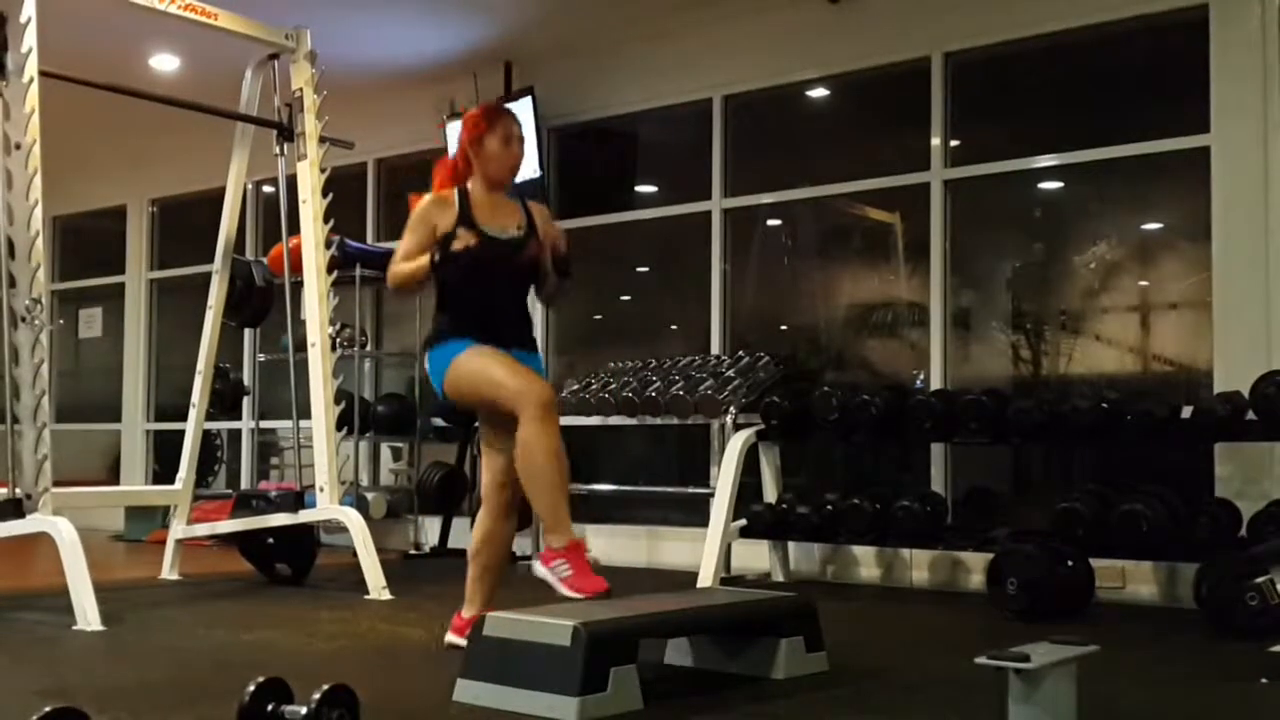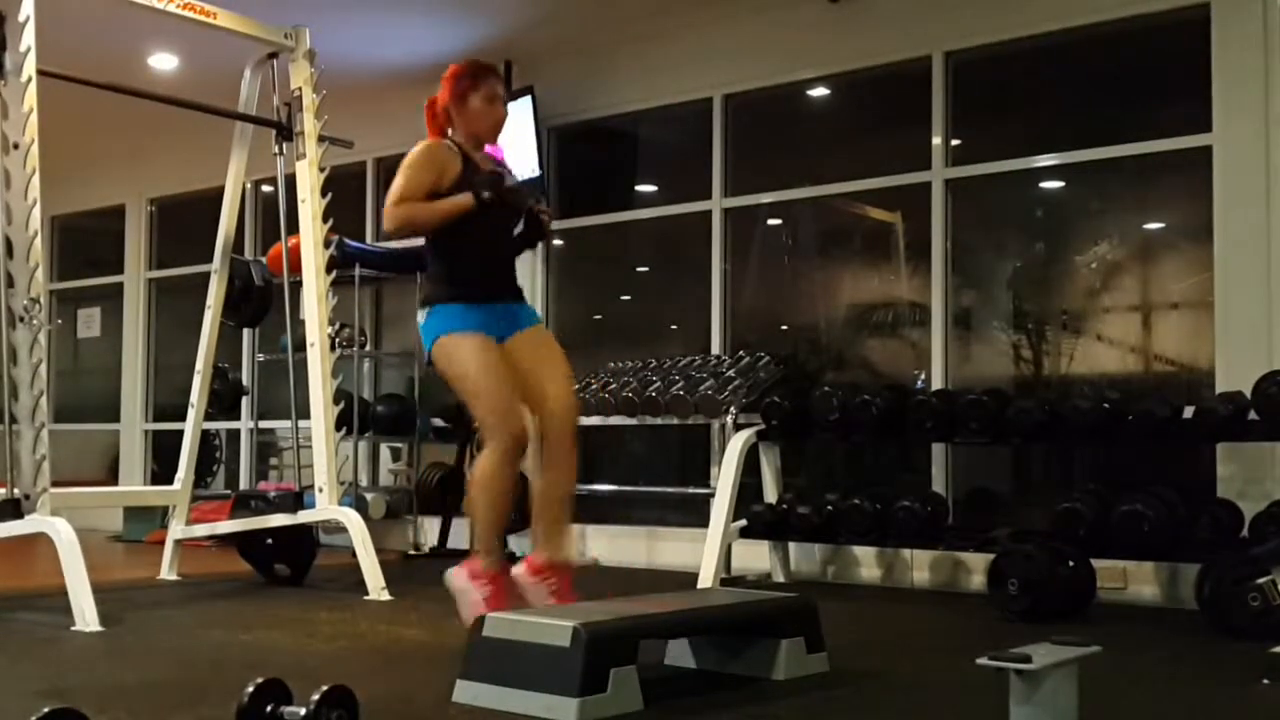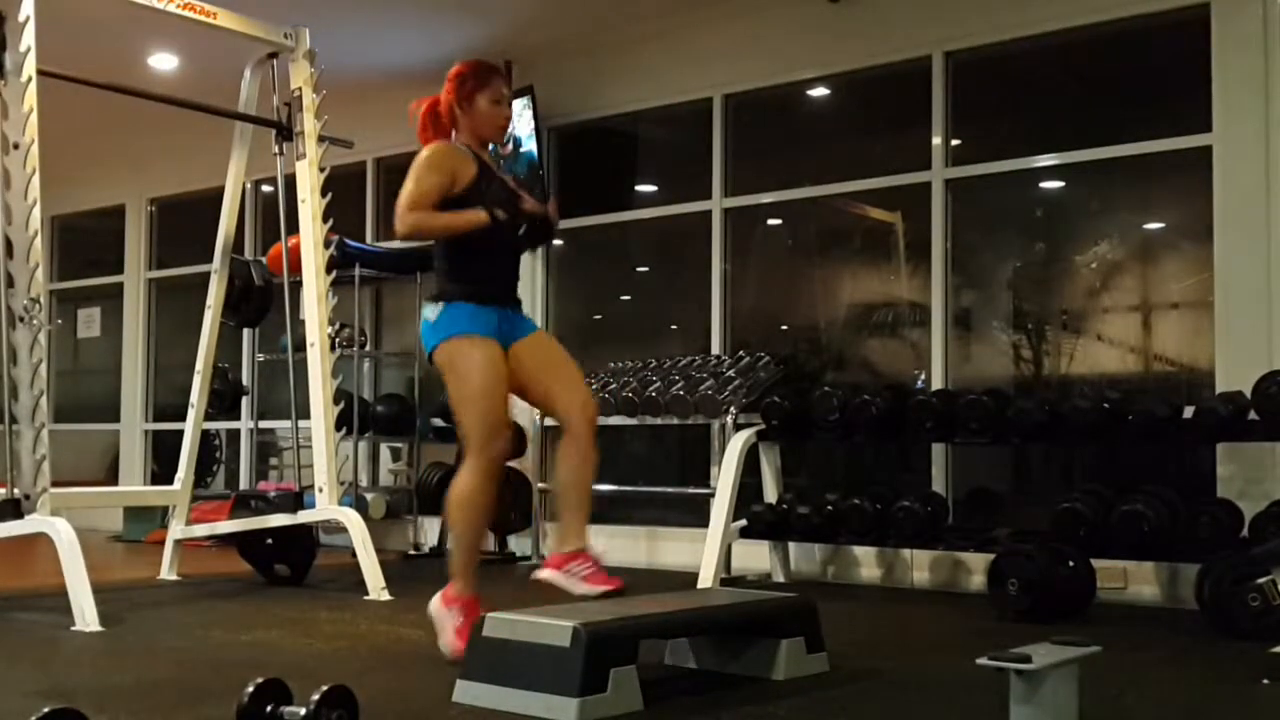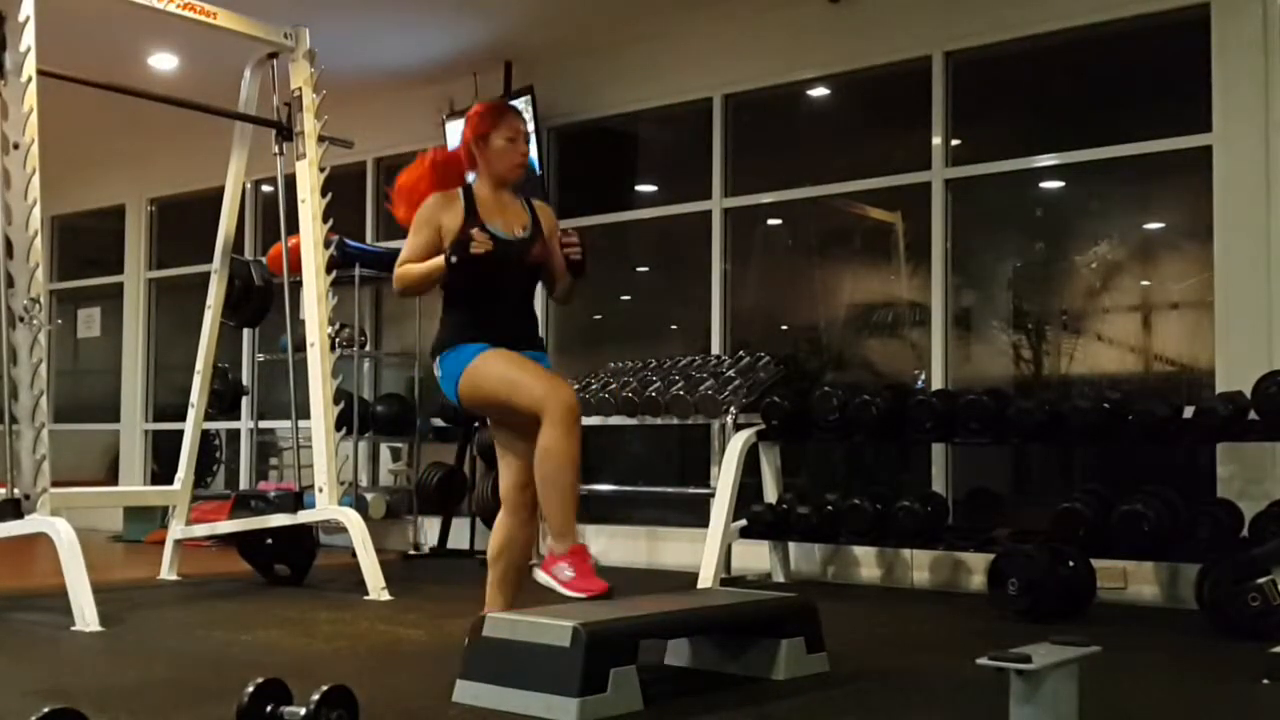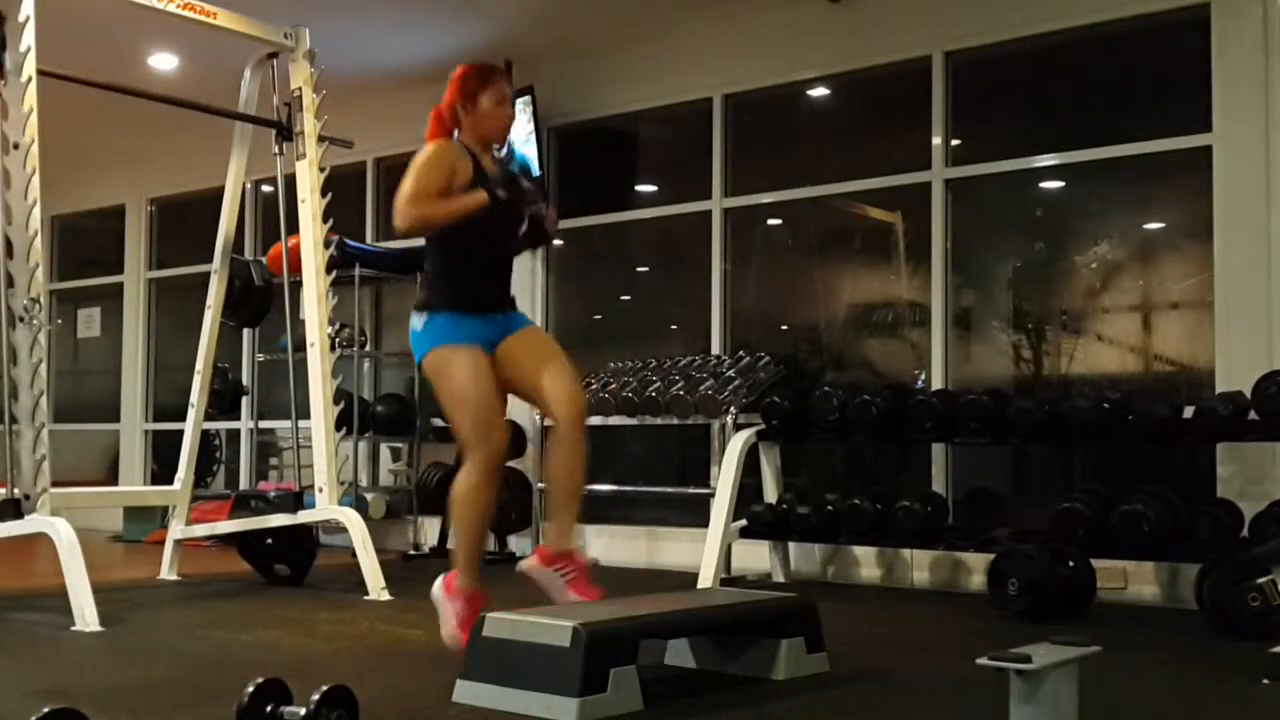
dt=0.5s
person 1, frame 1
left shoulder: (535, 217)
right shoulder: (441, 206)
left elbow: (546, 293)
right elbow: (398, 277)
left wrist: (555, 264)
right wrist: (442, 257)
left hip: (518, 351)
right hip: (459, 350)
left knee: (502, 493)
right knee: (535, 403)
left ankle: (471, 620)
right ankle: (562, 549)
person 1, frame 2
left shoulder: (497, 170)
right shoulder: (434, 154)
right elbow: (394, 219)
left wrist: (529, 229)
right wrist: (474, 200)
left hip: (508, 305)
right hip: (454, 312)
left knee: (563, 412)
right knee: (508, 431)
left ankle: (545, 562)
right ankle: (485, 569)
person 1, frame 3
left shoulder: (498, 172)
right shoulder: (442, 157)
right elbow: (405, 220)
left wrist: (535, 230)
right wrist: (491, 217)
left hip: (507, 318)
right hip: (460, 317)
left knee: (582, 412)
right knee: (488, 453)
left ankle: (571, 553)
right ankle: (459, 595)
person 1, frame 4
left shoulder: (539, 214)
right shoulder: (444, 204)
left elbow: (560, 293)
right elbow: (401, 279)
left wrist: (571, 266)
right wrist: (452, 259)
left hip: (525, 352)
right hip: (467, 352)
left knee: (521, 499)
right knee: (562, 402)
right ankle: (565, 552)
person 1, frame 5
left shoulder: (499, 169)
right shoulder: (443, 156)
right elbow: (405, 216)
left wrist: (535, 233)
right wrist: (487, 197)
left hip: (501, 316)
right hip: (449, 319)
left knee: (570, 406)
right knee: (486, 452)
left ankle: (557, 551)
right ankle: (460, 585)
